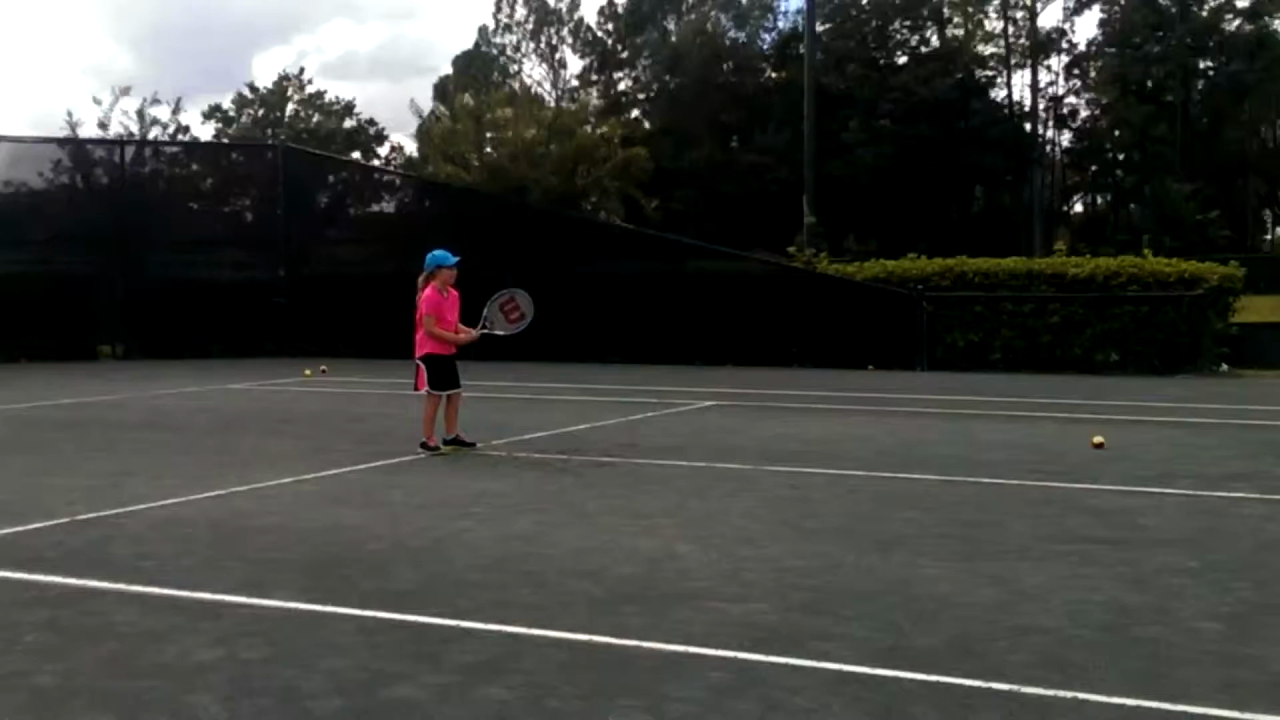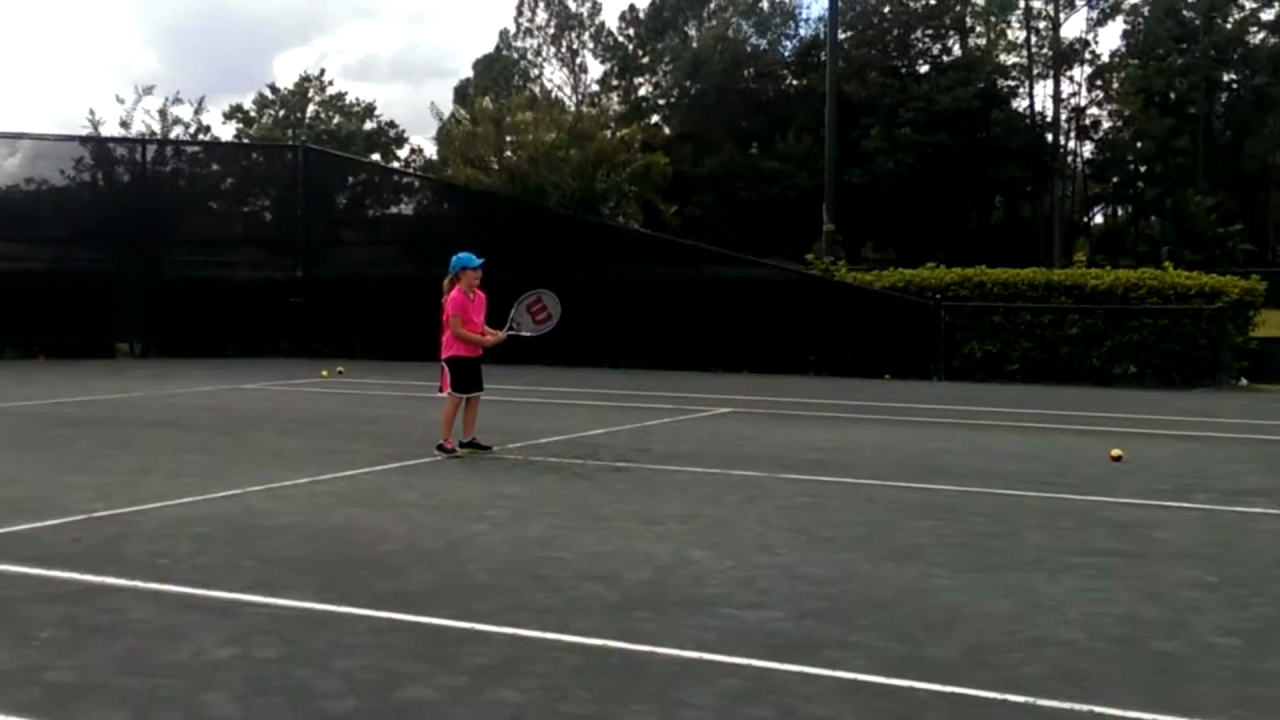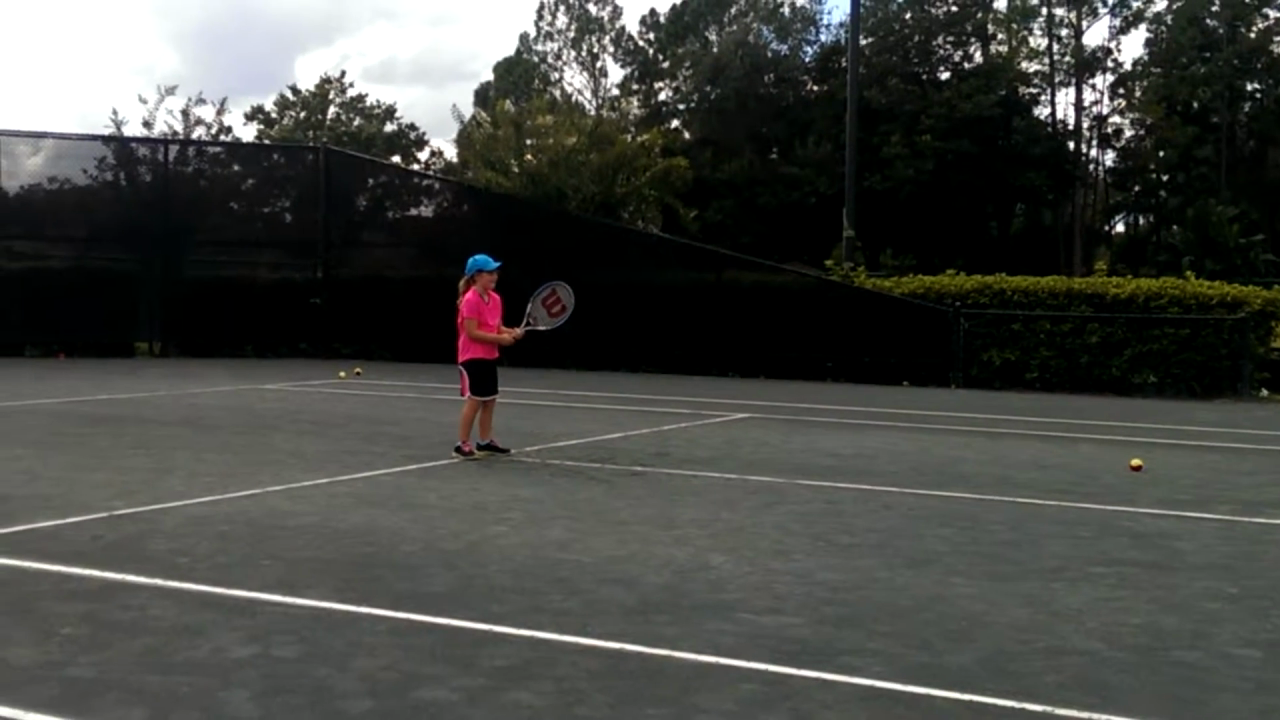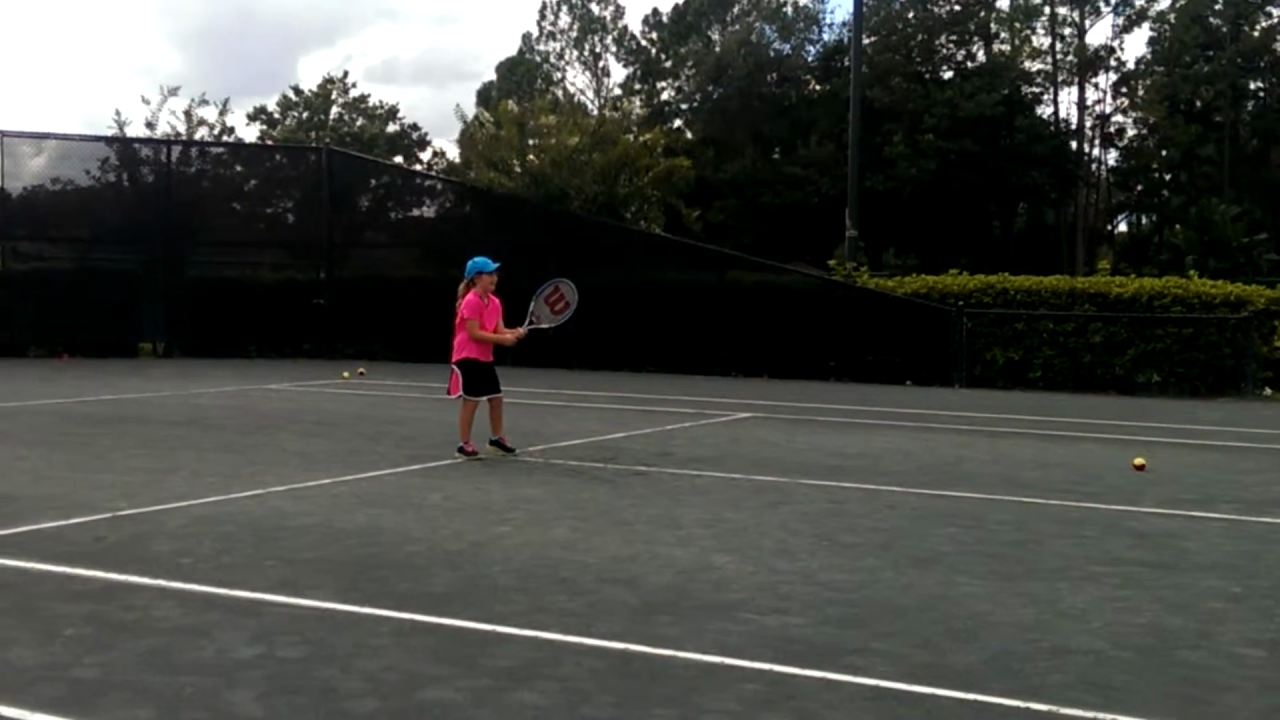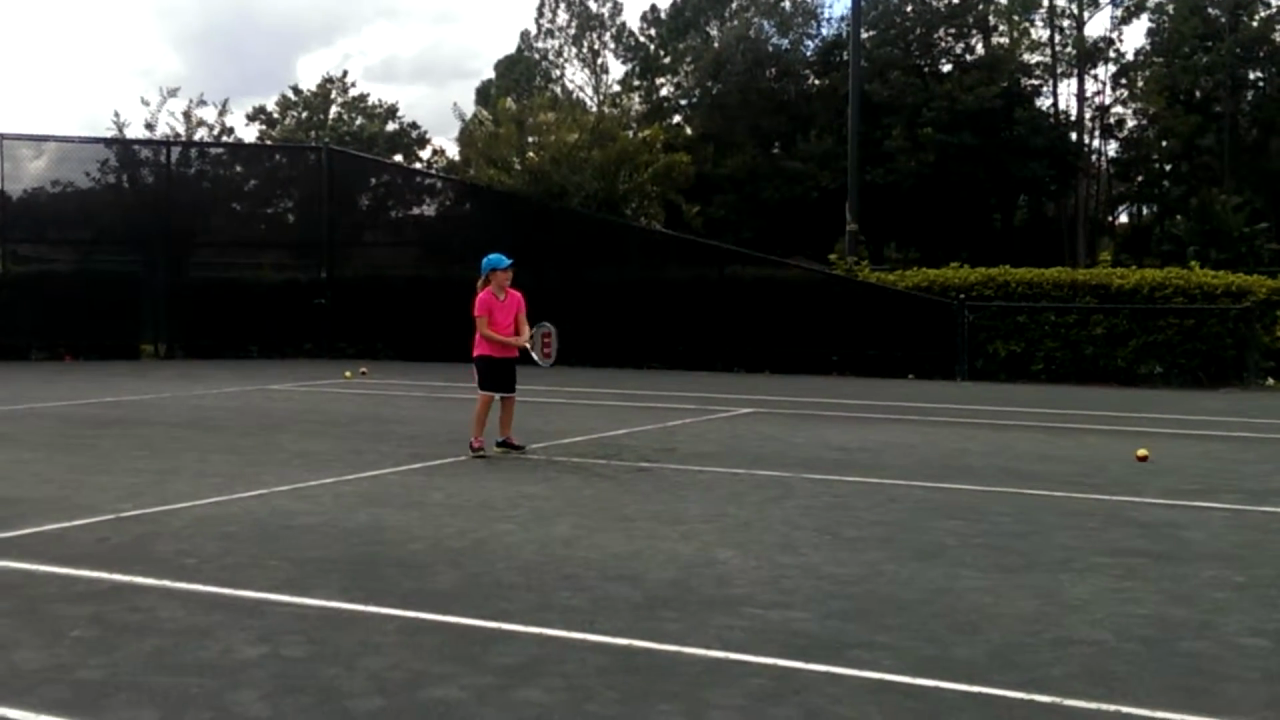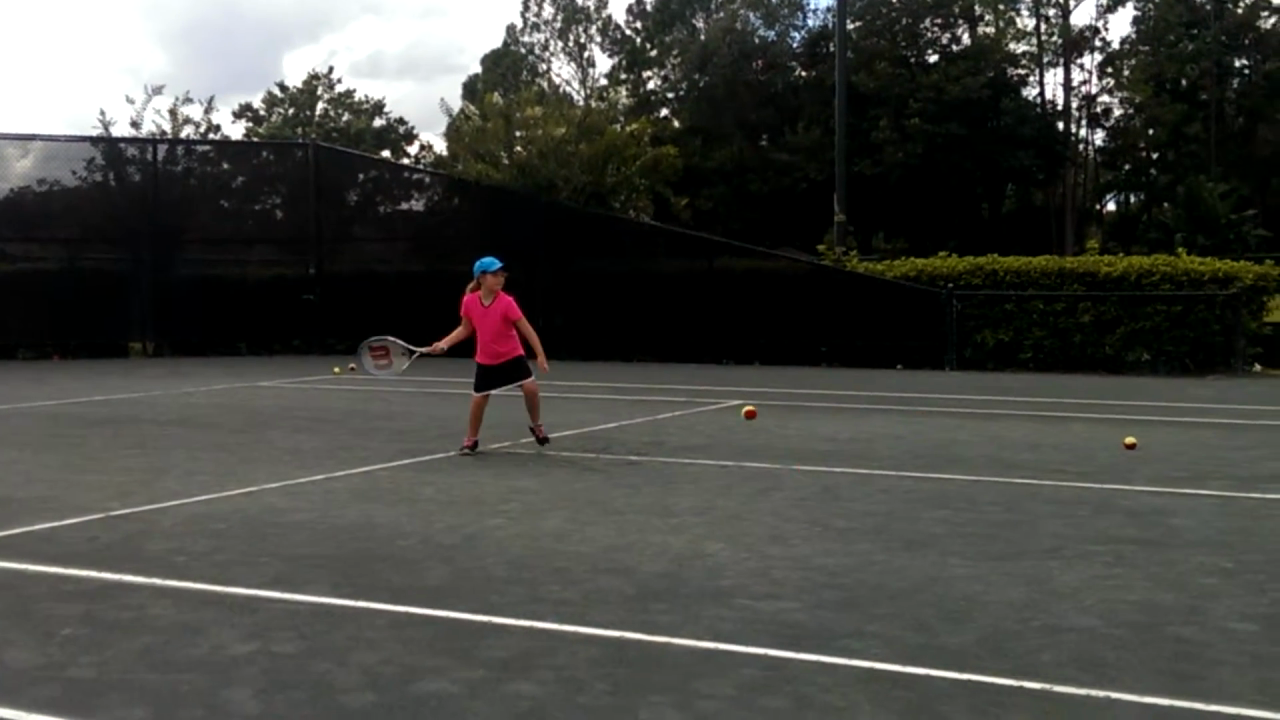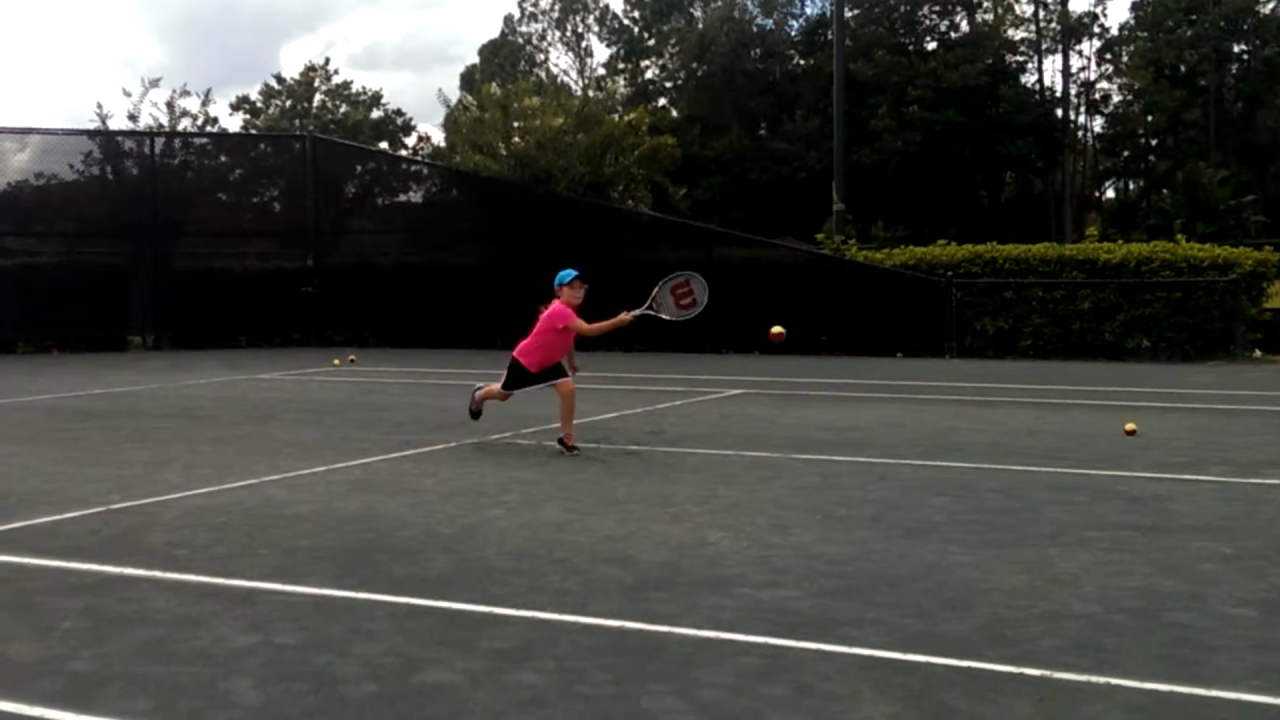
dt=0.5s
person 1, frame 1
left shoulder: (453, 295)
right shoulder: (430, 296)
right elbow: (430, 329)
left wrist: (468, 331)
right wrist: (456, 338)
left hip: (447, 353)
right hip: (431, 353)
left knee: (455, 394)
right knee: (434, 396)
left ankle: (451, 436)
right ankle: (427, 440)
person 1, frame 2
left shoulder: (480, 296)
right shoulder: (456, 297)
right elbow: (456, 330)
left wrist: (493, 334)
right wrist: (482, 340)
left hip: (473, 355)
right hip: (456, 355)
left knee: (474, 397)
right knee: (455, 398)
left ankle: (468, 439)
right ankle: (444, 442)
person 1, frame 3
left shoulder: (495, 299)
right shoulder: (471, 300)
right elbow: (471, 332)
left wrist: (511, 332)
right wrist: (499, 339)
left hip: (489, 357)
right hip: (473, 358)
left knee: (489, 400)
right knee: (475, 400)
left ankle: (485, 441)
right ankle: (462, 444)
person 1, frame 4
left shoulder: (495, 302)
right shoulder: (471, 301)
left elbow: (499, 330)
right elbow: (474, 333)
left wrist: (514, 333)
right wrist: (502, 339)
left hip: (485, 358)
right hip: (468, 358)
left knee: (496, 398)
right knee: (471, 401)
left ankle: (497, 438)
right ankle: (464, 445)
person 1, frame 5
left shoulder: (516, 297)
right shoulder: (484, 297)
left elbow: (523, 324)
right elbow: (482, 330)
left wrist: (525, 339)
right wrist: (508, 340)
left hip: (509, 356)
right hip: (487, 355)
left knee: (509, 397)
right knee: (486, 397)
left ankle: (504, 438)
right ankle: (476, 440)
person 1, frame 6
left shoulder: (507, 302)
right shoulder: (469, 301)
left elbow: (526, 328)
right elbow: (465, 328)
left wrist: (541, 355)
right wrist: (444, 343)
left hip: (512, 356)
right hip: (486, 360)
left knee: (531, 388)
right knee: (479, 400)
left ankle: (536, 426)
right ankle: (471, 439)
person 1, frame 7
left shoulder: (568, 310)
right shoulder: (561, 311)
right elbow: (586, 330)
left wrist: (572, 363)
right wrist: (618, 321)
left hip: (549, 361)
right hip: (525, 359)
left knee: (568, 390)
right knee: (503, 394)
left ankle: (565, 436)
right ankle: (480, 393)
